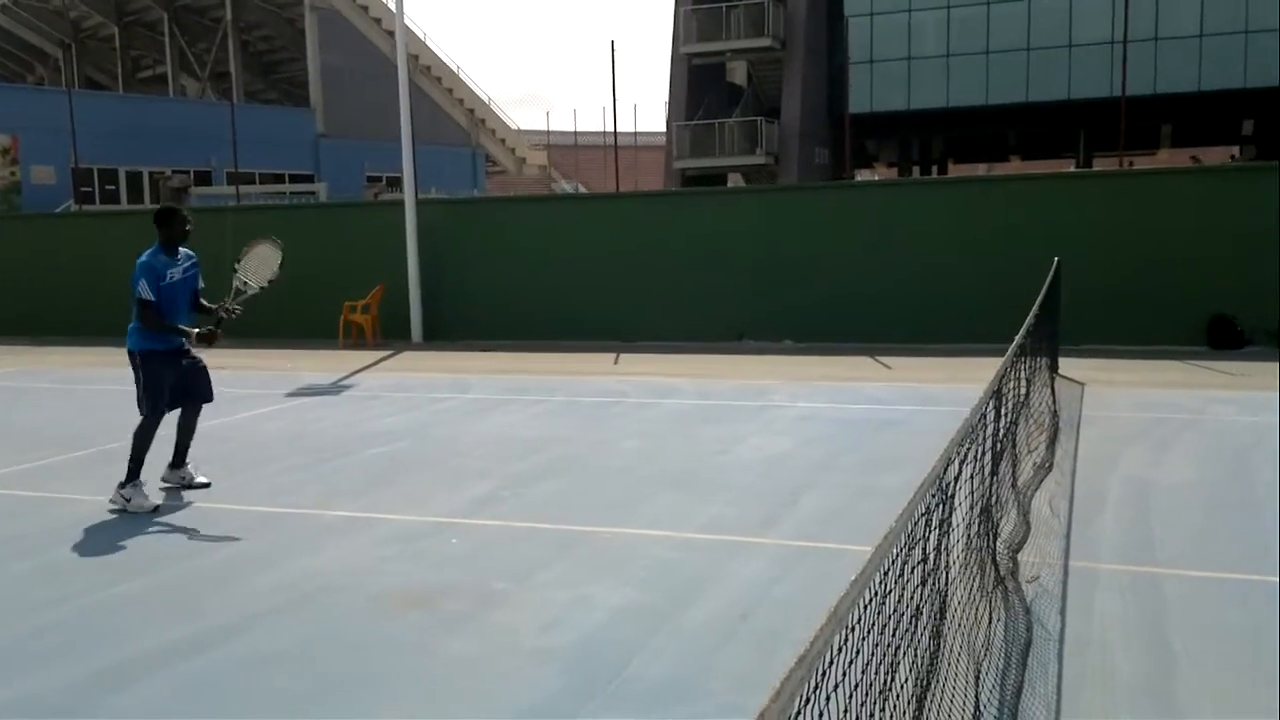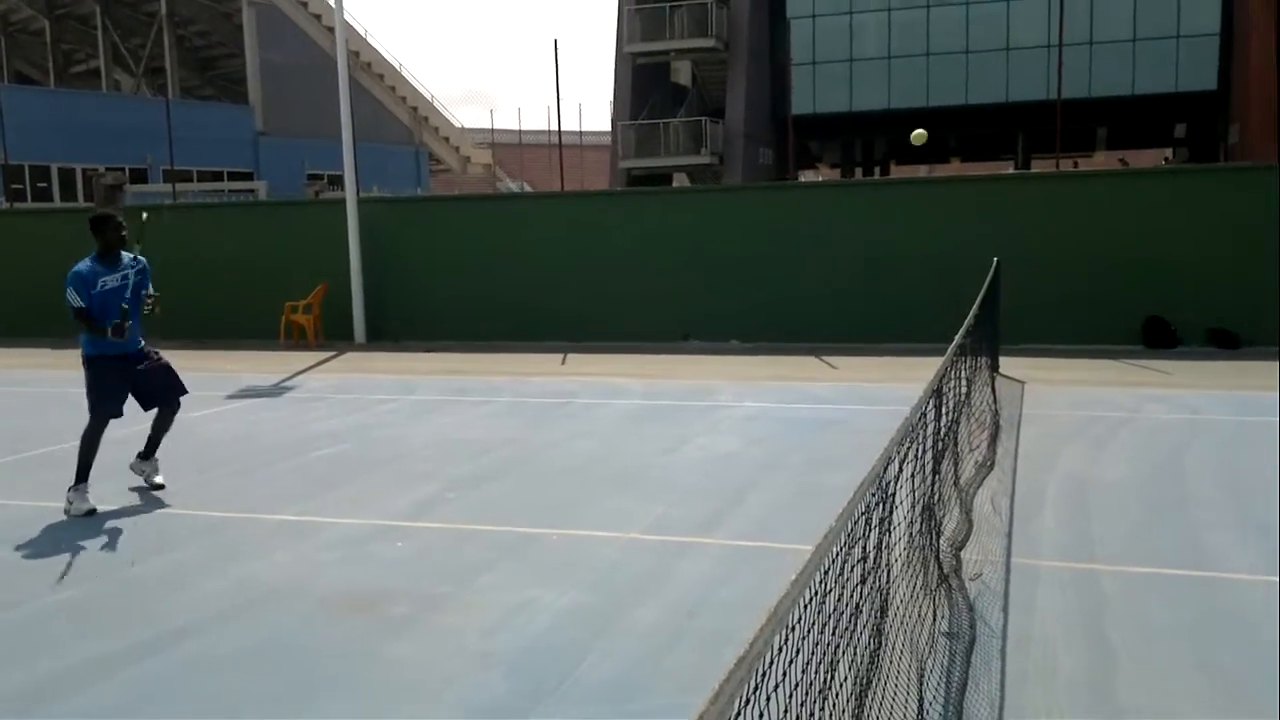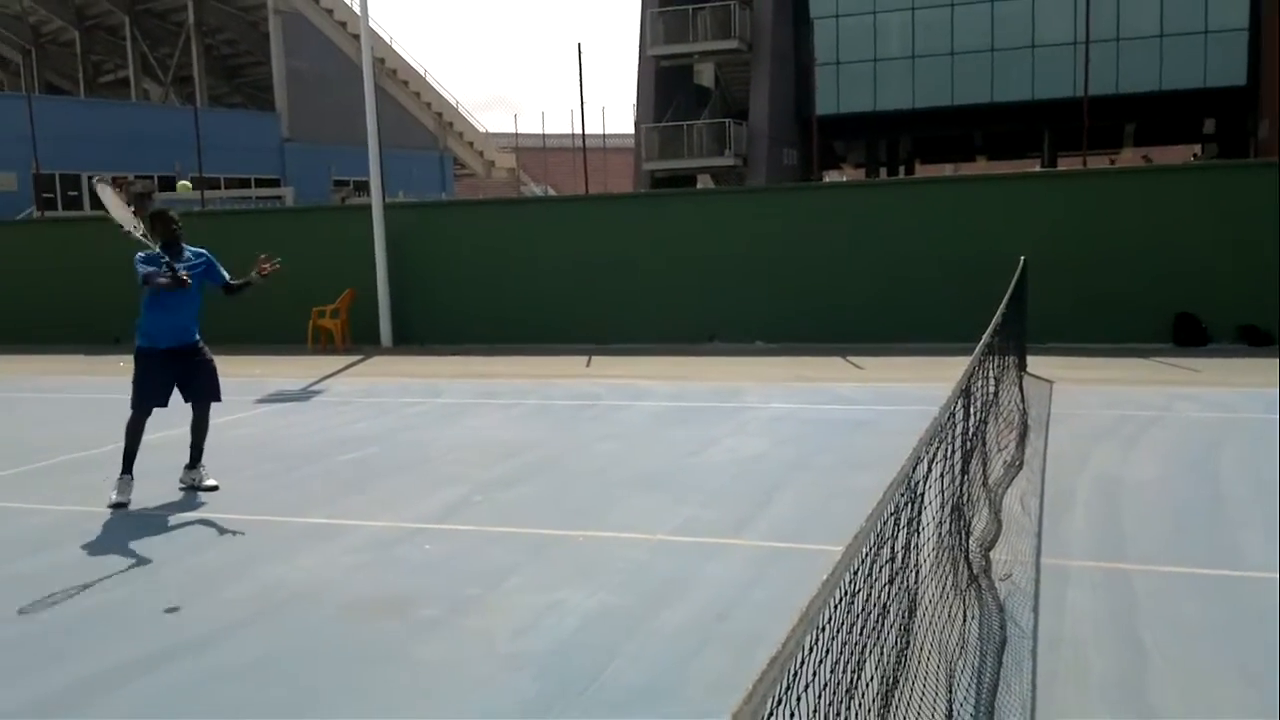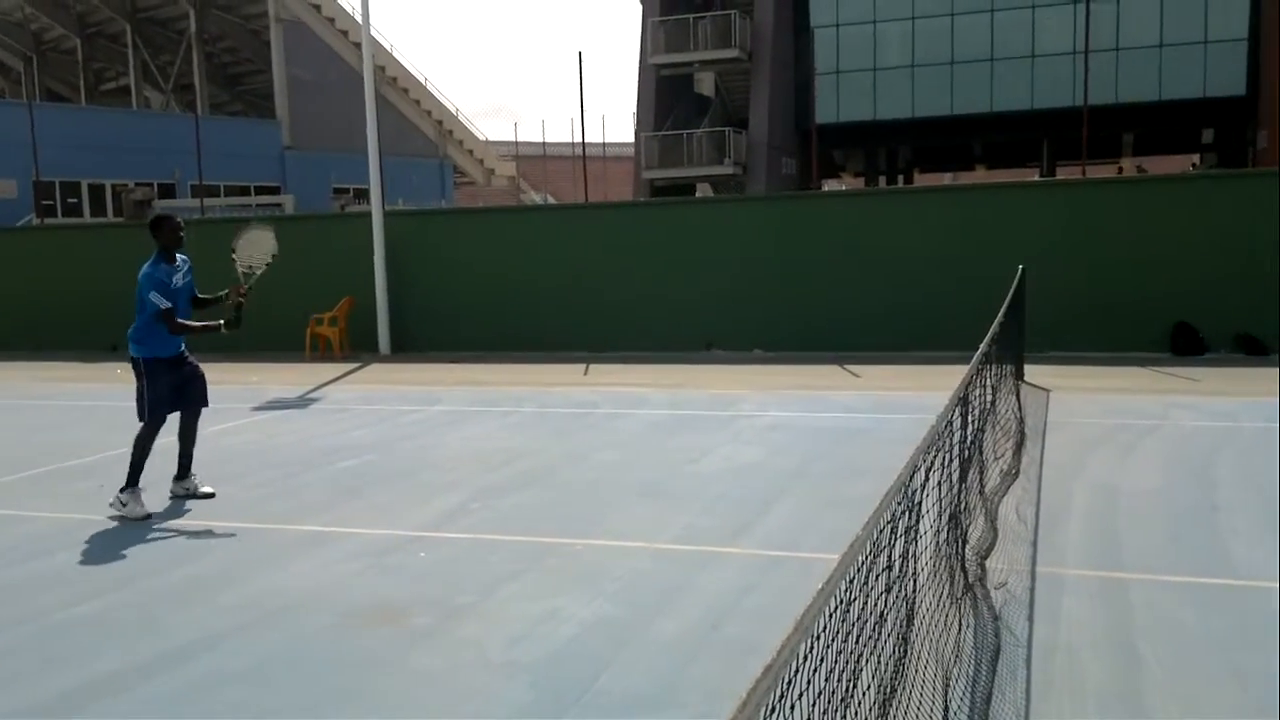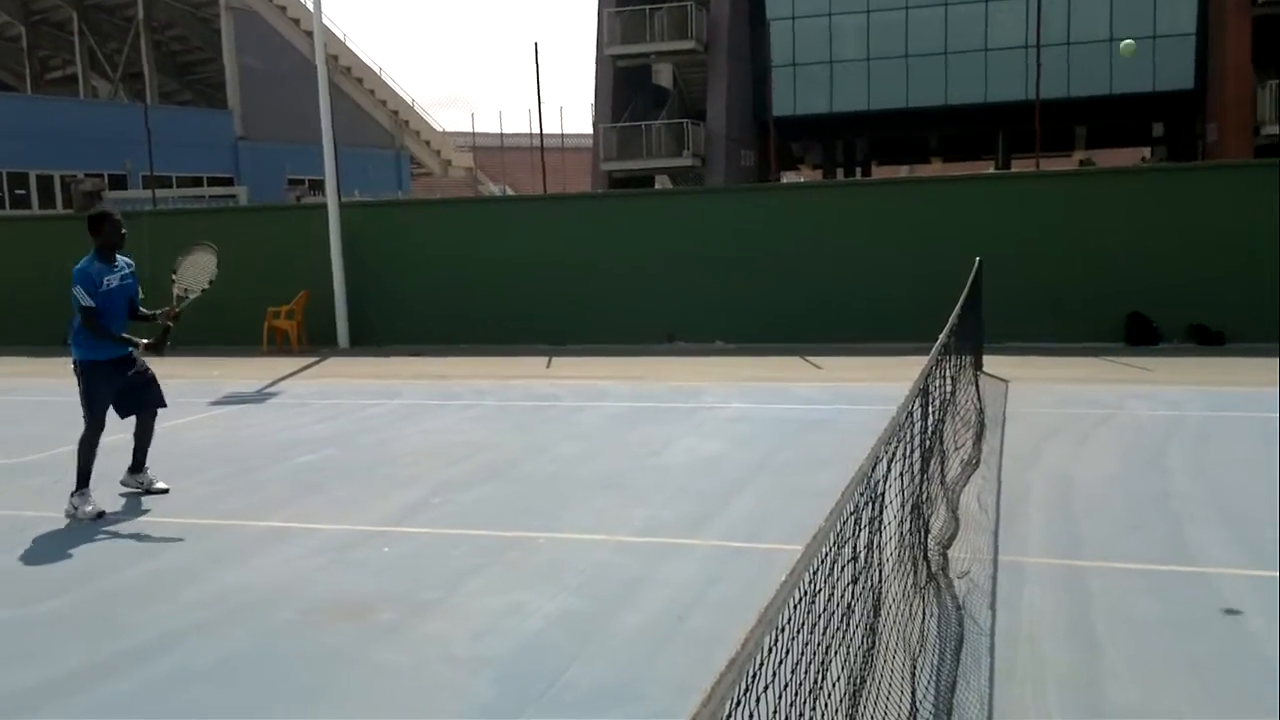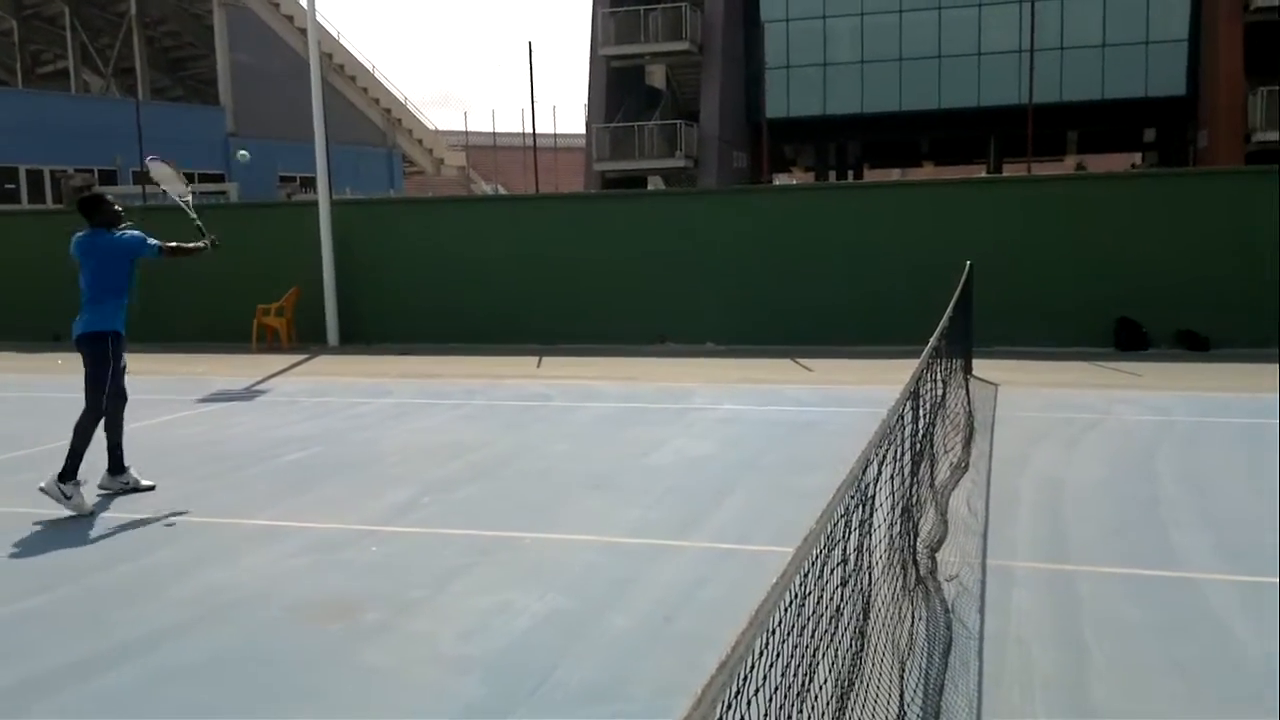
dt=0.4s
person 1, frame 1
left shoulder: (190, 259)
right shoulder: (148, 265)
left elbow: (194, 301)
right elbow: (146, 318)
left wrist: (215, 310)
right wrist: (191, 334)
left hip: (177, 347)
right hip: (148, 349)
left knee: (194, 402)
right knee: (153, 413)
left ankle: (177, 468)
right ankle: (128, 487)
person 1, frame 2
left shoulder: (138, 264)
right shoulder: (81, 274)
left elbow: (146, 301)
right elbow: (82, 321)
left wrist: (147, 307)
right wrist: (107, 331)
left hip: (137, 349)
right hip: (101, 355)
left knee: (171, 400)
right knee: (100, 418)
left ankle: (146, 459)
right ankle: (78, 488)
person 1, frame 3
left shoulder: (200, 257)
right shoulder: (147, 259)
left elbow: (229, 288)
right elbow: (151, 282)
left wrist: (253, 277)
right wrist: (171, 282)
left hip: (189, 344)
right hip: (152, 348)
left knee: (202, 404)
right knee: (141, 410)
left ankle: (193, 469)
right ankle: (125, 477)
person 1, frame 4
left shoulder: (183, 263)
right shoulder: (152, 275)
left elbow: (194, 302)
right elbow: (172, 325)
left wrist: (226, 296)
right wrist: (219, 326)
left hip: (176, 352)
right hip: (149, 355)
left knee: (192, 410)
right knee: (154, 420)
left ankle: (183, 479)
right ankle: (128, 492)
person 1, frame 5
left shoulder: (127, 266)
right shoulder: (85, 273)
right elbow: (91, 325)
left wrist: (157, 316)
right wrist: (138, 343)
left hip: (123, 354)
right hip: (93, 358)
left knee: (149, 407)
right knee: (96, 423)
left ankle: (137, 473)
right ankle: (79, 495)
person 1, frame 6
left shoulder: (80, 242)
right shoulder: (124, 240)
right elbow: (172, 250)
right wrist: (204, 245)
left hip: (96, 330)
right hip: (103, 332)
left knee: (115, 402)
right knee: (98, 405)
left ankle: (116, 472)
right ankle: (65, 480)
